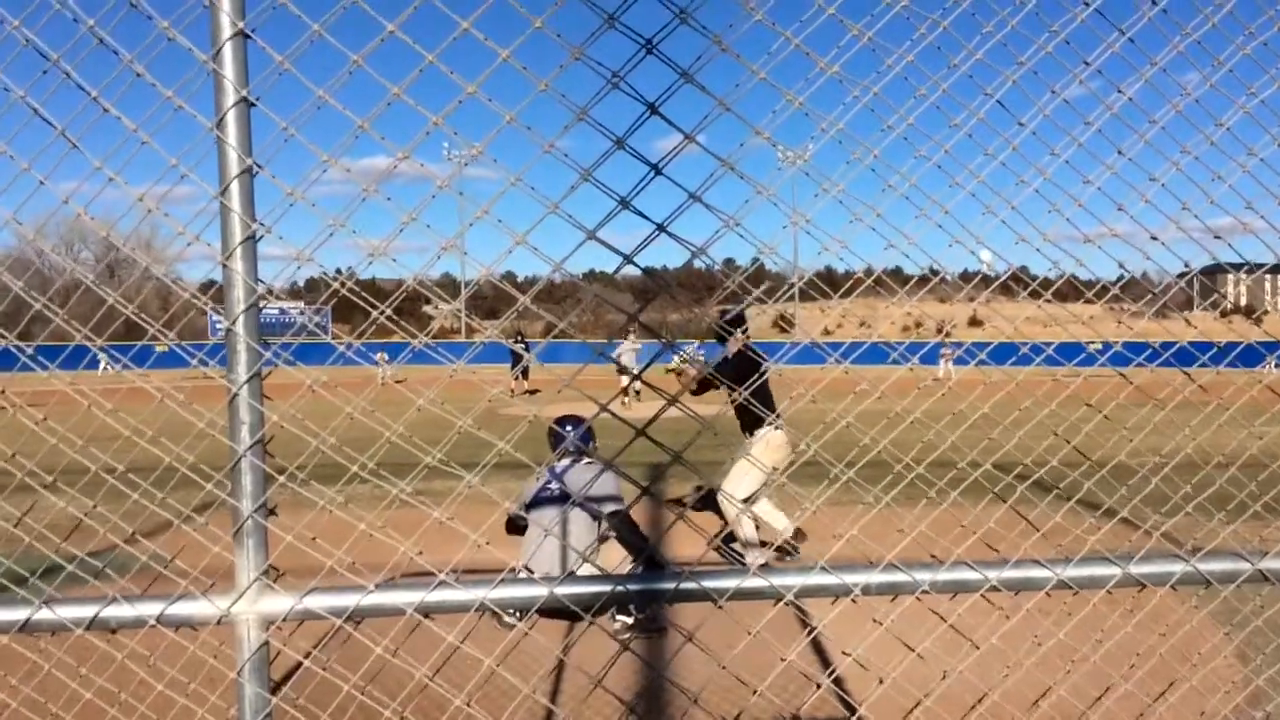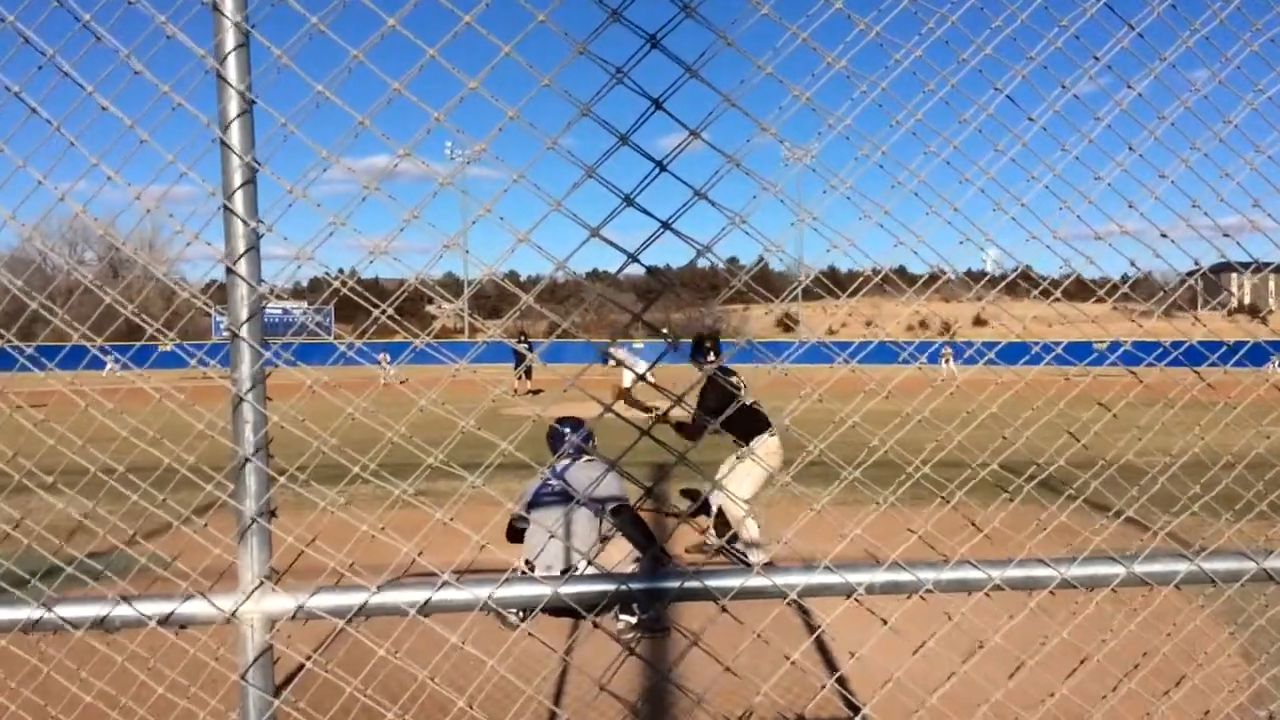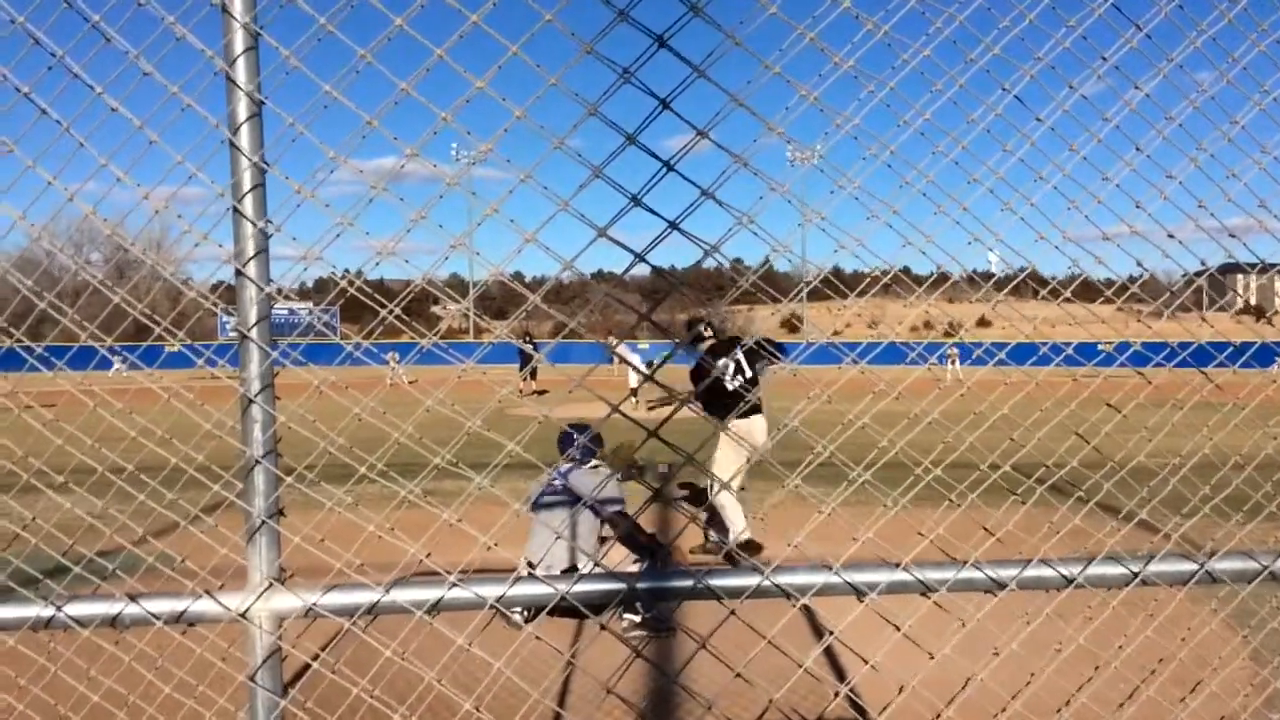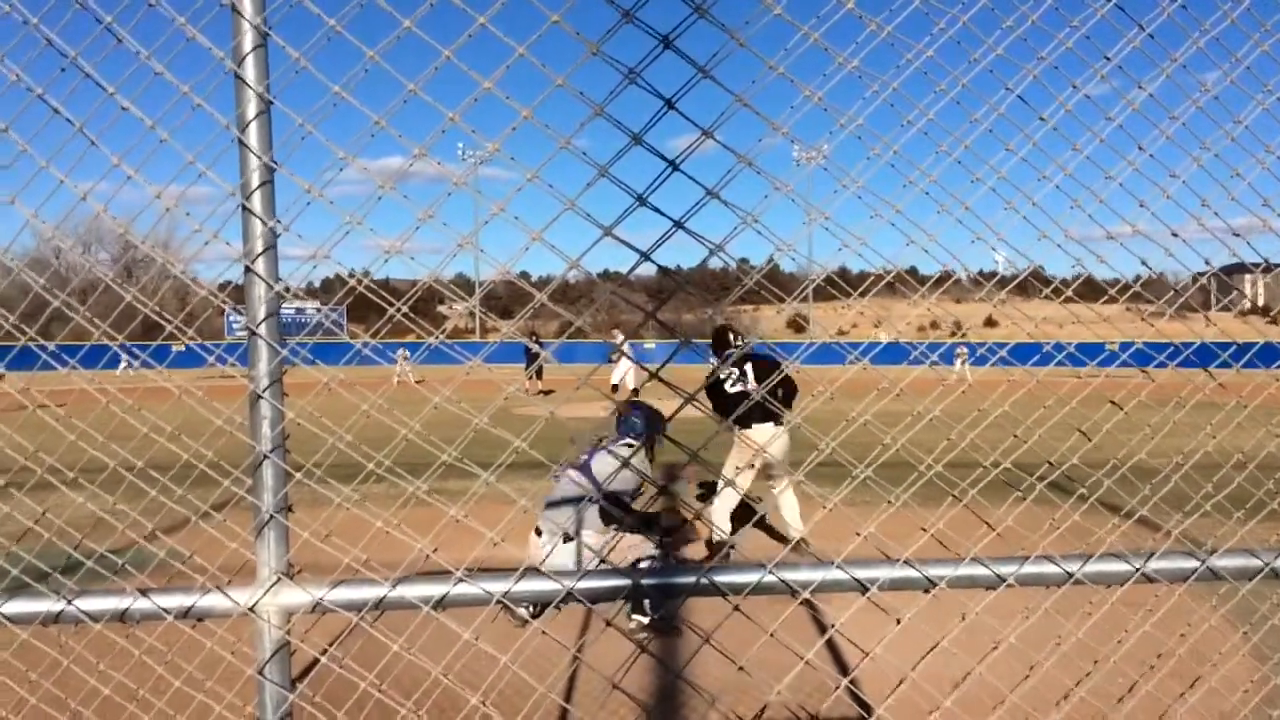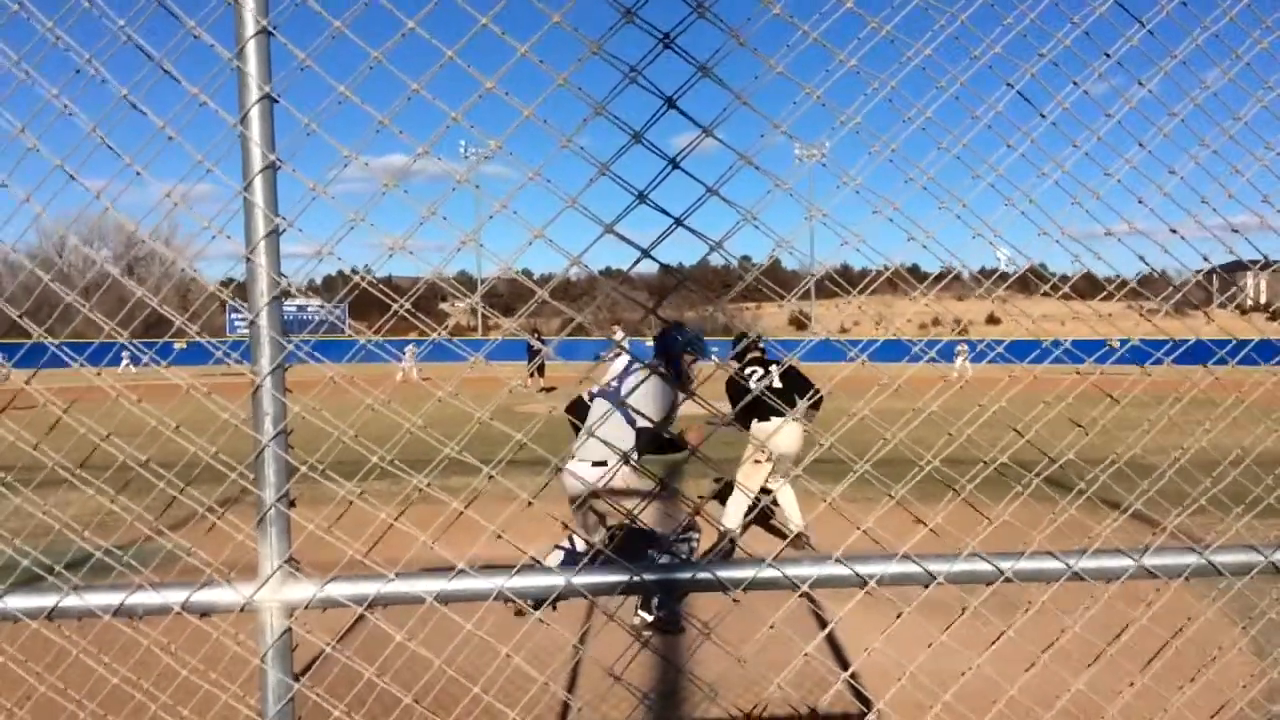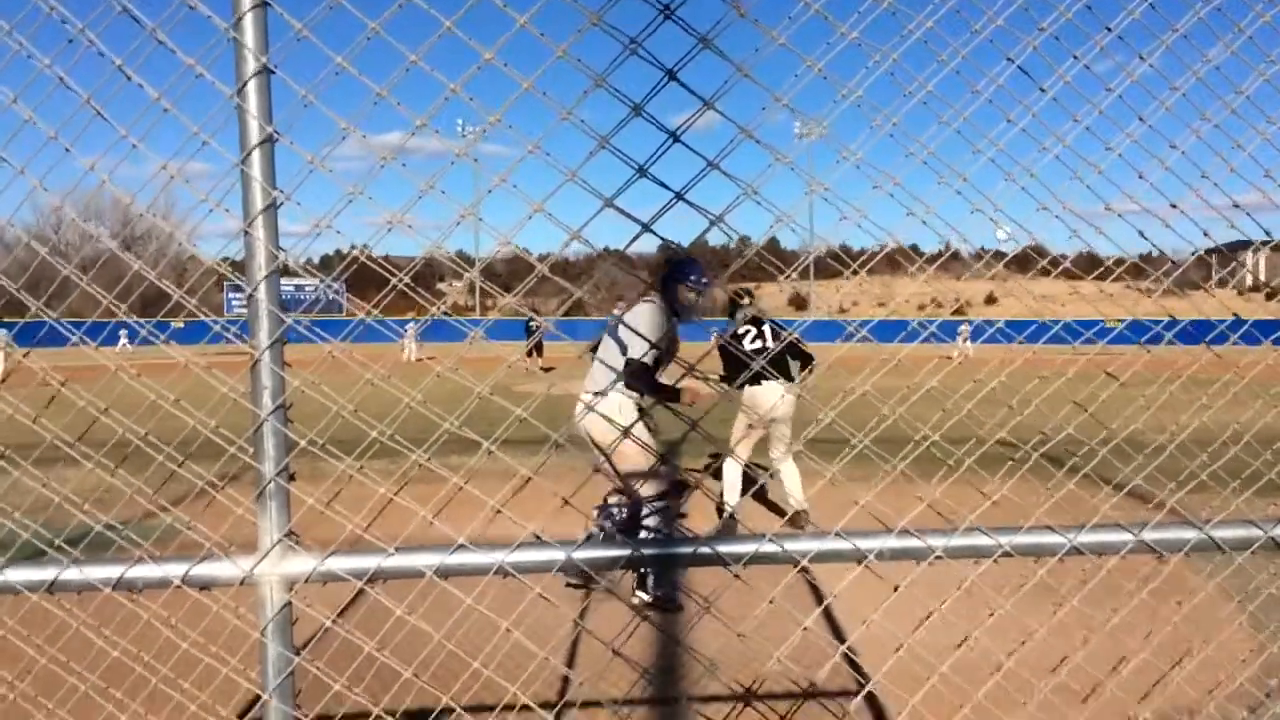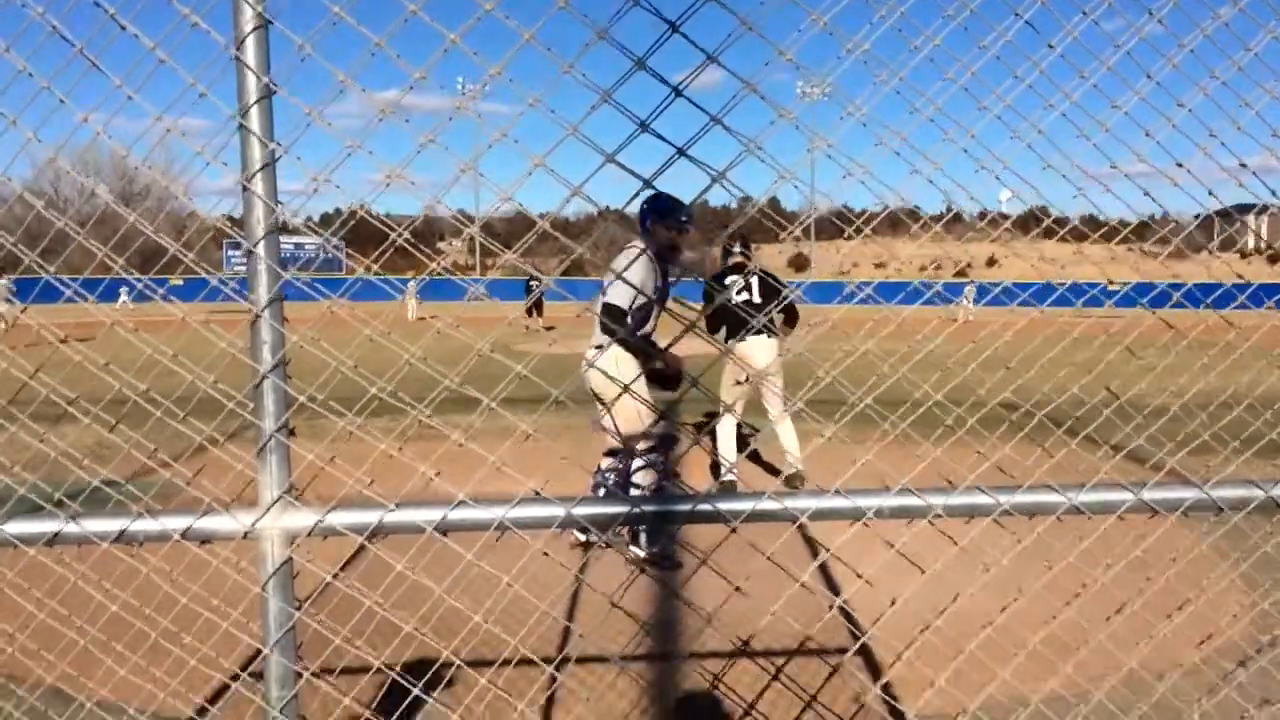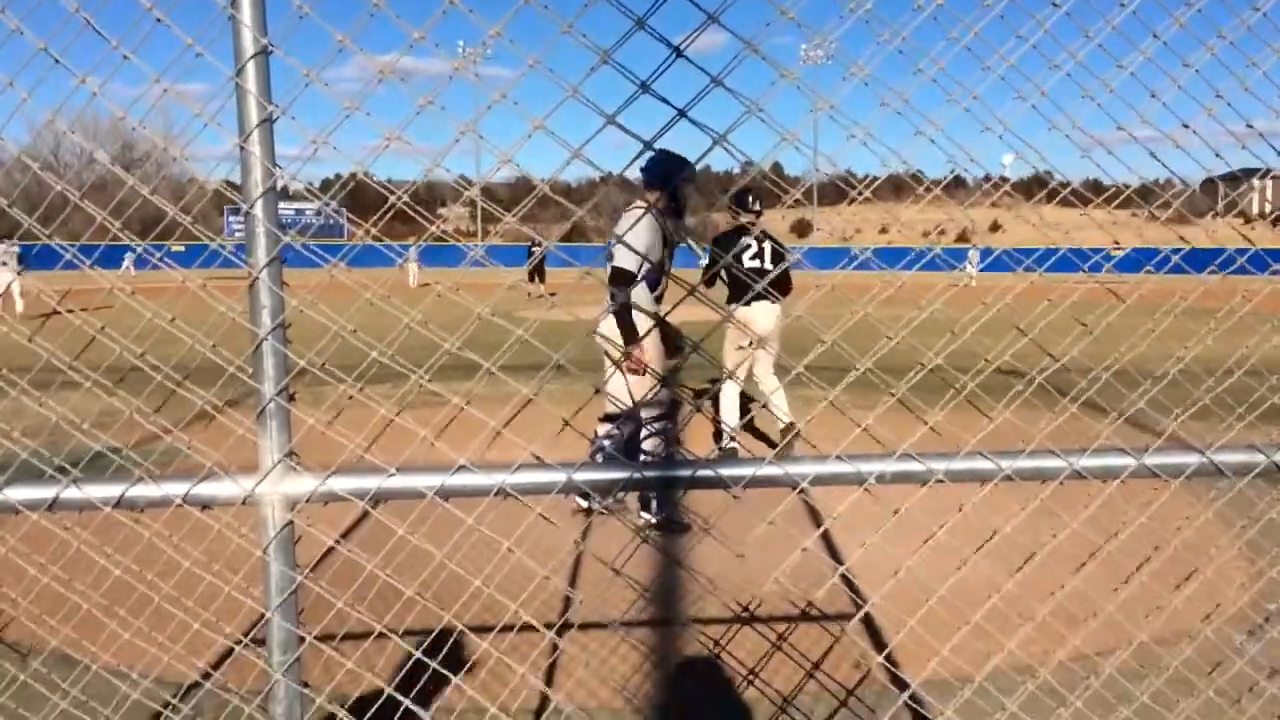
dt=0.3s
person 1, frame 1
left shoulder: (540, 479)
right shoulder: (600, 474)
left elbow: (512, 525)
right elbow: (623, 527)
right wrist: (658, 567)
right knee: (636, 542)
right ankle: (629, 617)
person 1, frame 2
left shoulder: (539, 480)
right shoulder: (598, 471)
left elbow: (513, 533)
right elbow: (624, 518)
right wrist: (664, 557)
right knee: (641, 543)
left ankle: (518, 607)
right ankle: (633, 616)
person 1, frame 3
left shoulder: (547, 480)
right shoulder: (600, 475)
right elbow: (622, 526)
right wrist: (665, 554)
right knee: (646, 546)
left ankle: (522, 605)
right ankle: (639, 615)
person 1, frame 4
left shoulder: (603, 451)
right shoulder: (632, 455)
right elbow: (614, 511)
right wrist: (663, 522)
left hip: (543, 548)
right hip: (573, 548)
right knee: (662, 539)
left ankle: (529, 603)
right ankle: (648, 617)
person 1, frame 5
left shoulder: (629, 372)
right shoulder: (659, 383)
right elbow: (646, 442)
right wrist: (685, 441)
left hip: (575, 472)
right hip: (604, 476)
left knee: (588, 534)
right knee: (682, 528)
right ankle: (656, 613)
person 1, frame 6
left shoulder: (645, 311)
right shoulder: (653, 314)
left elbow: (613, 362)
right elbow: (634, 375)
right wrist: (677, 395)
left hip: (598, 407)
right hip: (613, 409)
left knee: (628, 490)
right knee: (658, 494)
left ankle: (586, 565)
right ankle: (651, 588)
person 1, frame 7
left shoulder: (653, 262)
right shoulder: (638, 260)
right elbow: (611, 321)
left wrist: (655, 357)
right wrist: (657, 356)
left hip: (613, 363)
right hip: (616, 364)
left knee: (622, 447)
right knee: (651, 446)
left ankle: (592, 526)
right ankle: (644, 542)
person 1, frame 8
left shoulder: (639, 217)
right shoulder: (648, 222)
right elbow: (620, 285)
left wrist: (657, 320)
right wrist: (633, 344)
left hip: (619, 326)
right hip: (633, 329)
left knee: (620, 412)
right knee: (660, 414)
left ankle: (593, 493)
right ankle: (655, 507)
person 2, frame 1
left shoulder: (744, 358)
right shoulder: (741, 358)
left elbow: (699, 385)
right elbow: (704, 382)
left wrist: (687, 369)
right wrist: (693, 369)
left hip: (767, 440)
right hip: (763, 438)
left knee: (729, 495)
right knee: (749, 495)
left ankle: (756, 559)
right ankle: (790, 535)
person 2, frame 2
left shoulder: (713, 386)
right shoulder: (727, 375)
left elbow: (694, 433)
left wrist: (672, 422)
left hip: (762, 448)
right hip: (751, 445)
left knee: (730, 499)
right knee: (718, 486)
left ankle: (758, 558)
right ankle: (715, 540)
person 2, frame 3
left shoulder: (700, 370)
right shoulder: (739, 344)
left elbow: (712, 408)
right elbow: (779, 352)
right wrist: (757, 366)
left hip: (737, 429)
right hip: (756, 425)
left knee: (722, 489)
right knee: (722, 483)
left ankle: (744, 542)
right ankle: (717, 540)
person 2, frame 4
left shoulder: (714, 379)
right shoulder: (763, 362)
right elbow: (790, 388)
left hip: (748, 438)
right hip: (777, 435)
left knee: (724, 497)
right knee: (781, 483)
left ankle: (720, 543)
right ankle: (798, 538)
person 2, frame 5
left shoulder: (735, 379)
right shoulder: (784, 367)
left elbow: (742, 418)
right elbow: (815, 397)
left wrist: (738, 421)
right wrist: (802, 421)
left hip: (764, 432)
right hip: (793, 432)
left knee: (742, 492)
right knee: (779, 480)
left ankle: (728, 534)
right ankle: (798, 532)
person 2, frame 6
left shoulder: (728, 337)
right shoulder: (776, 328)
left elbow: (735, 381)
right elbow: (807, 360)
left wrist: (725, 377)
right wrist: (794, 385)
left hip: (756, 395)
right hip: (785, 395)
left knee: (735, 458)
right knee: (782, 456)
left ankle: (730, 515)
right ankle: (800, 510)
person 2, frame 7
left shoulder: (715, 282)
right shoulder: (767, 278)
left elbow: (713, 328)
right elbow: (791, 315)
left wrist: (712, 314)
left hip: (740, 349)
right hip: (769, 347)
left knee: (728, 416)
right knee: (779, 412)
left ankle: (729, 476)
right ankle: (795, 470)
person 2, frame 8
left shoulder: (726, 239)
right shoulder: (774, 242)
left elbow: (708, 280)
right elbow: (786, 287)
left wrist: (708, 268)
left hip: (744, 313)
right hip: (772, 313)
left knee: (732, 381)
right knee: (765, 375)
left ankle: (729, 444)
right ankle: (786, 423)
